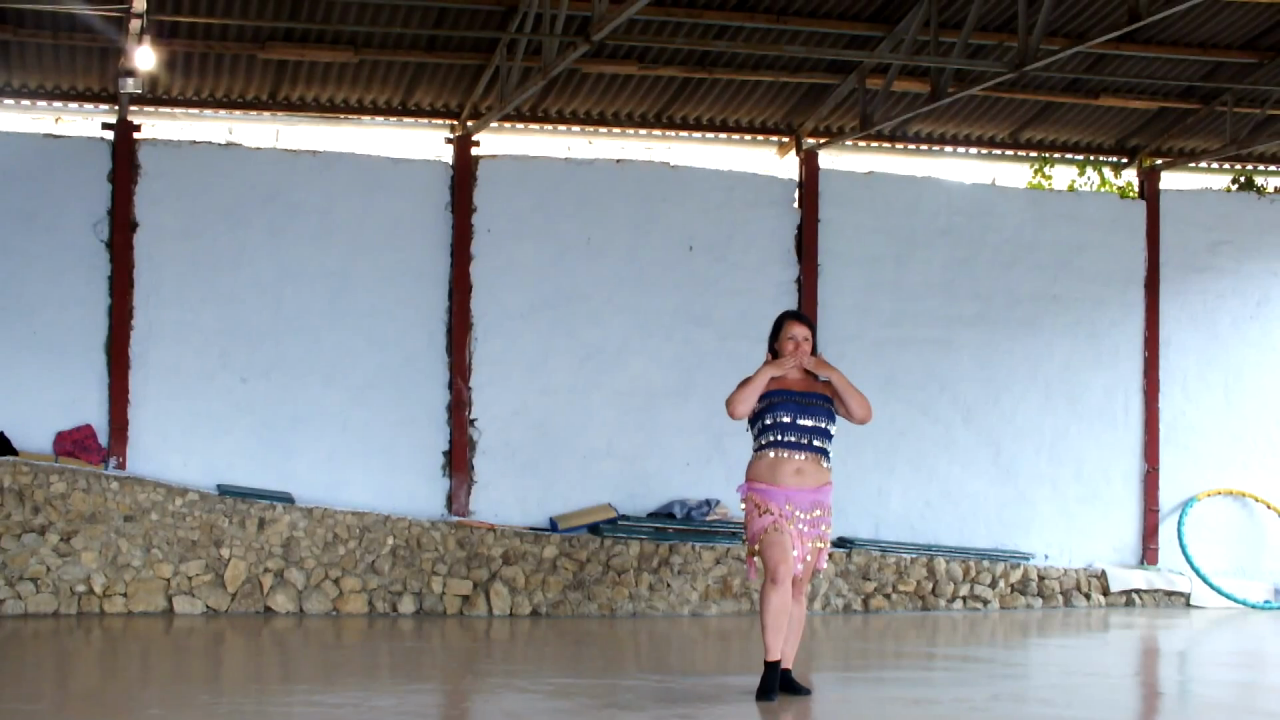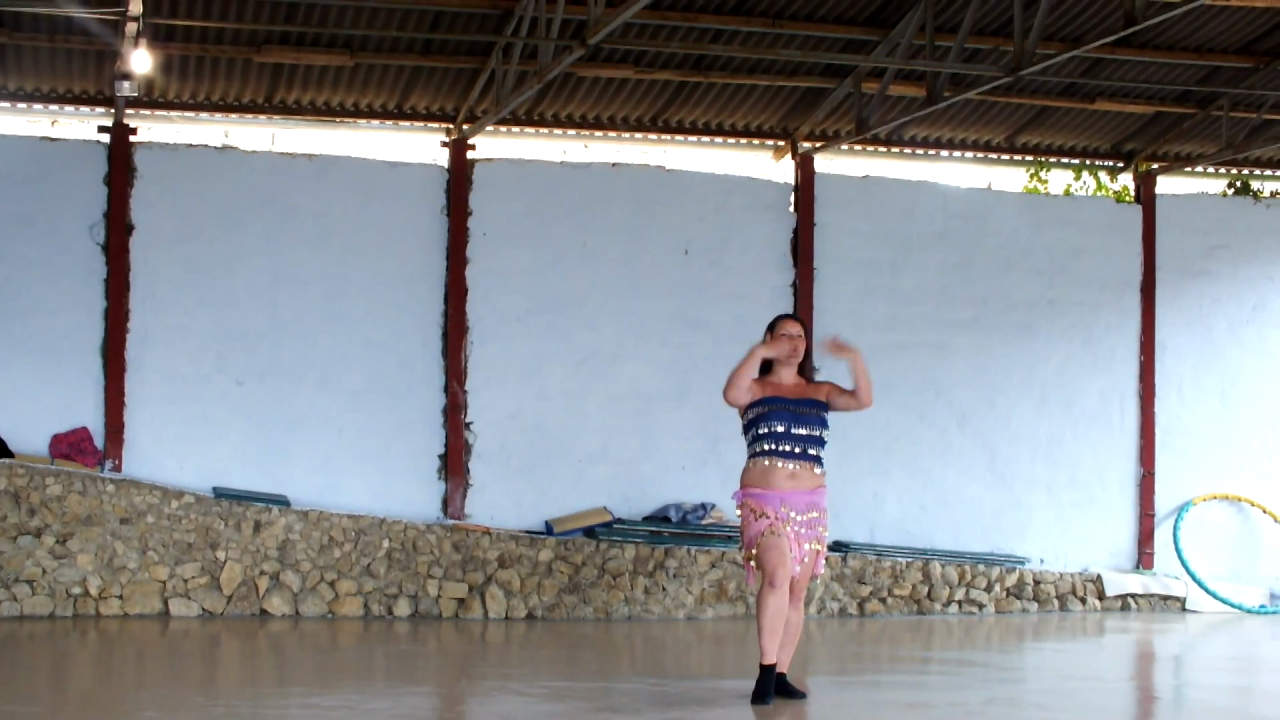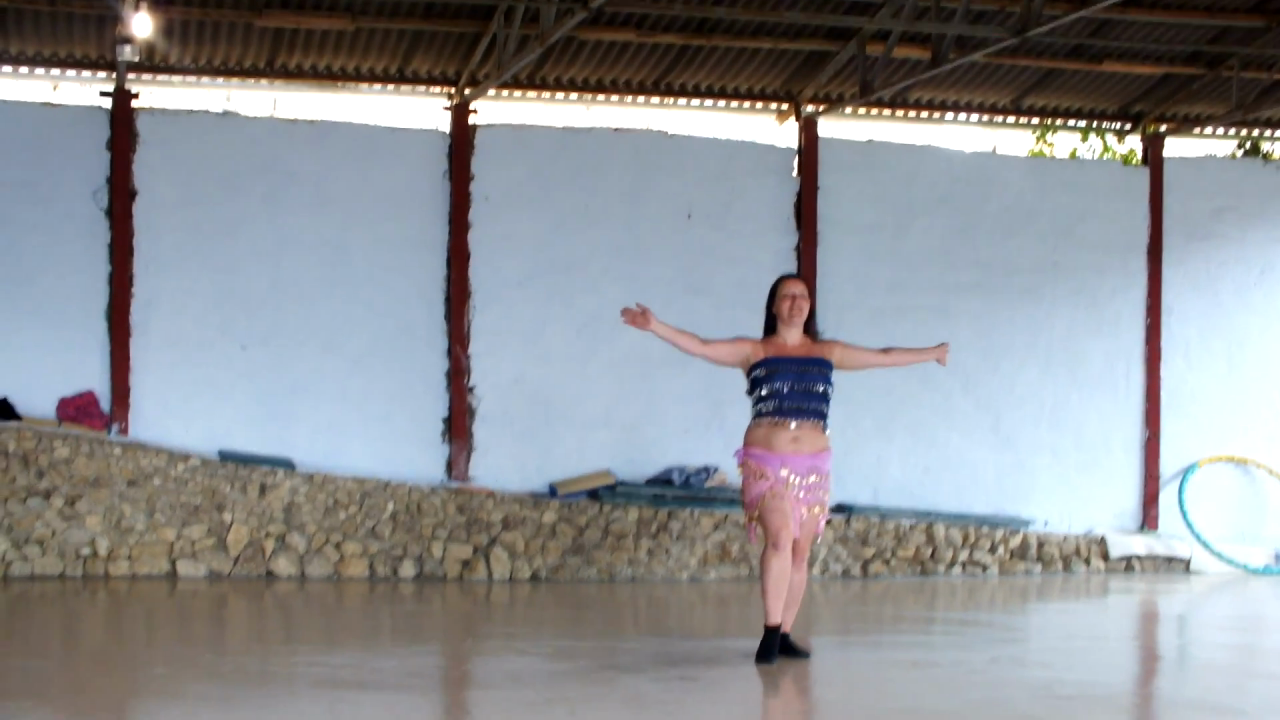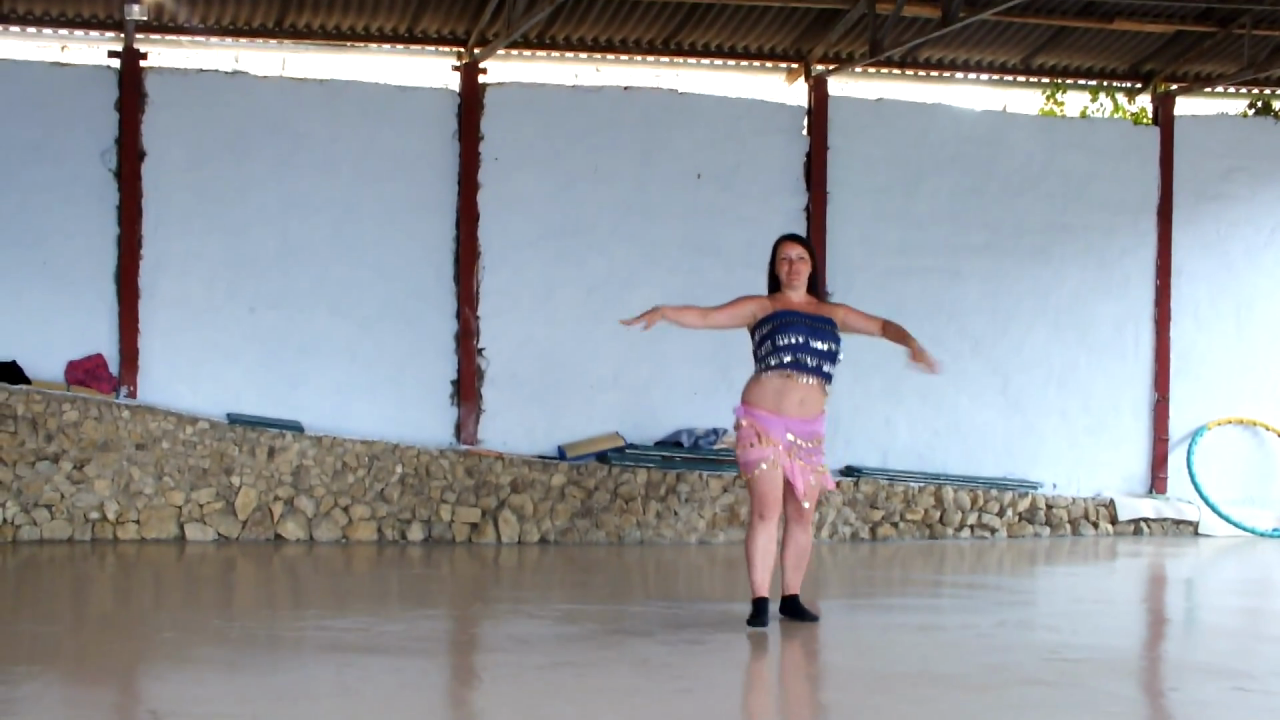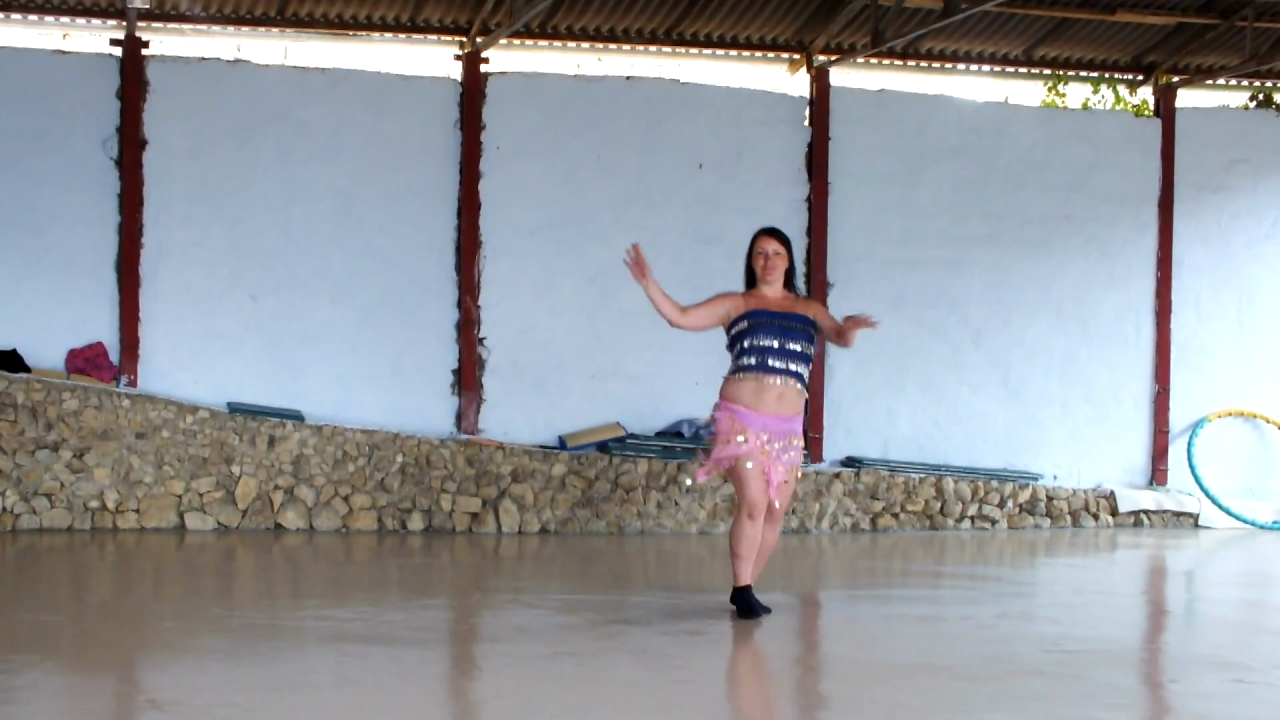
dt=0.4s
person 1, frame 1
left shoulder: (825, 388)
right shoulder: (760, 384)
left elbow: (864, 414)
right elbow: (735, 409)
left wrist: (833, 373)
right wrist: (767, 370)
left hip: (814, 499)
right hip: (768, 496)
left knee: (798, 587)
right knee: (779, 574)
left ankle: (785, 671)
right ankle: (771, 668)
person 1, frame 2
left shoulder: (817, 392)
right shoulder: (752, 387)
left elbow: (862, 400)
right elbow: (735, 394)
left wrist: (854, 361)
right wrist: (758, 354)
left hip: (810, 502)
right hip: (761, 502)
left knee: (795, 594)
right knee: (775, 583)
left ankle: (779, 676)
right ankle: (767, 672)
person 1, frame 3
left shoulder: (827, 352)
right shoulder: (753, 350)
left elbow: (881, 357)
right elbow: (701, 347)
left wrist: (930, 354)
right wrist: (655, 326)
left hip: (812, 465)
right hip: (765, 462)
left knee: (799, 554)
right knee: (779, 540)
left ankle: (783, 634)
right ankle: (770, 633)
person 1, frame 4
left shoulder: (832, 312)
right shoulder: (760, 306)
left elbow: (884, 326)
right elbow: (702, 318)
left wrist: (913, 345)
right wrist: (661, 312)
left hip: (808, 428)
right hip: (763, 422)
left knee: (802, 517)
right knee: (766, 511)
left ankle: (791, 598)
right ankle: (760, 602)
person 1, frame 5
left shoulder: (808, 310)
right shoulder: (739, 304)
left elbow: (837, 337)
right elbow: (679, 316)
left wrist: (850, 328)
right wrist: (647, 283)
left hip: (786, 424)
right hip: (740, 417)
left knee: (776, 512)
right knee: (753, 507)
left ankle: (744, 587)
right ankle: (743, 593)
